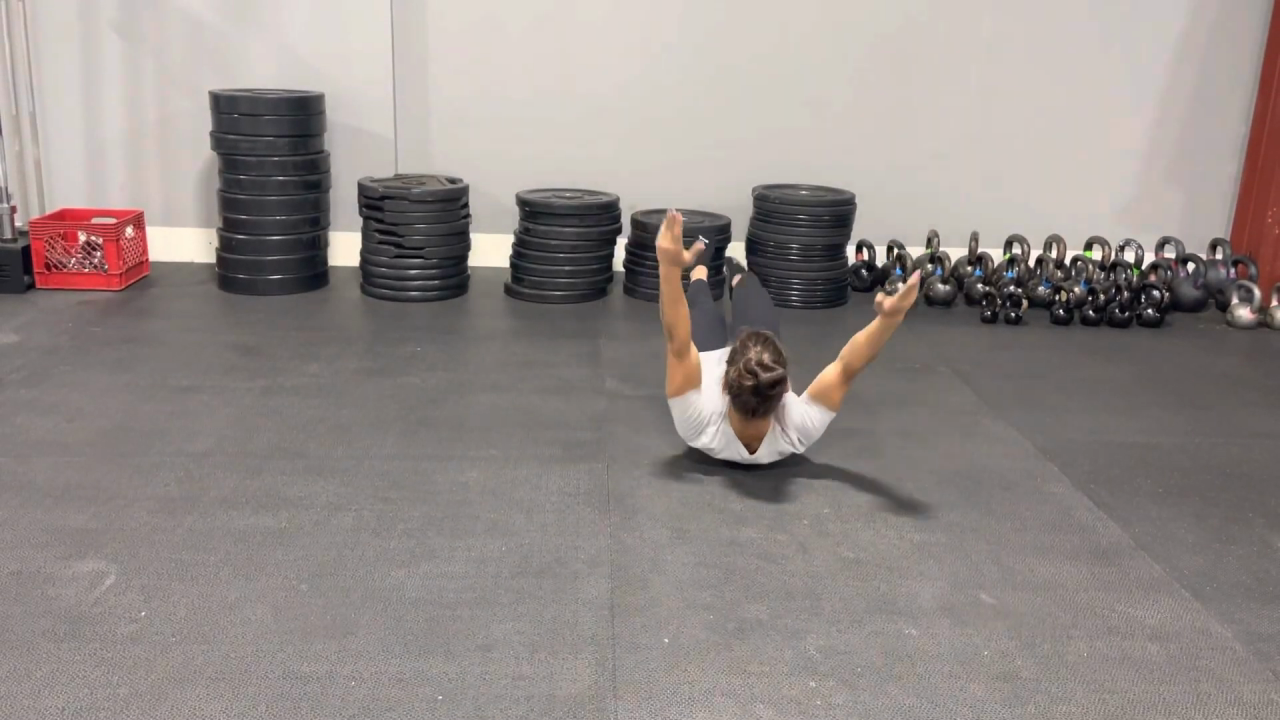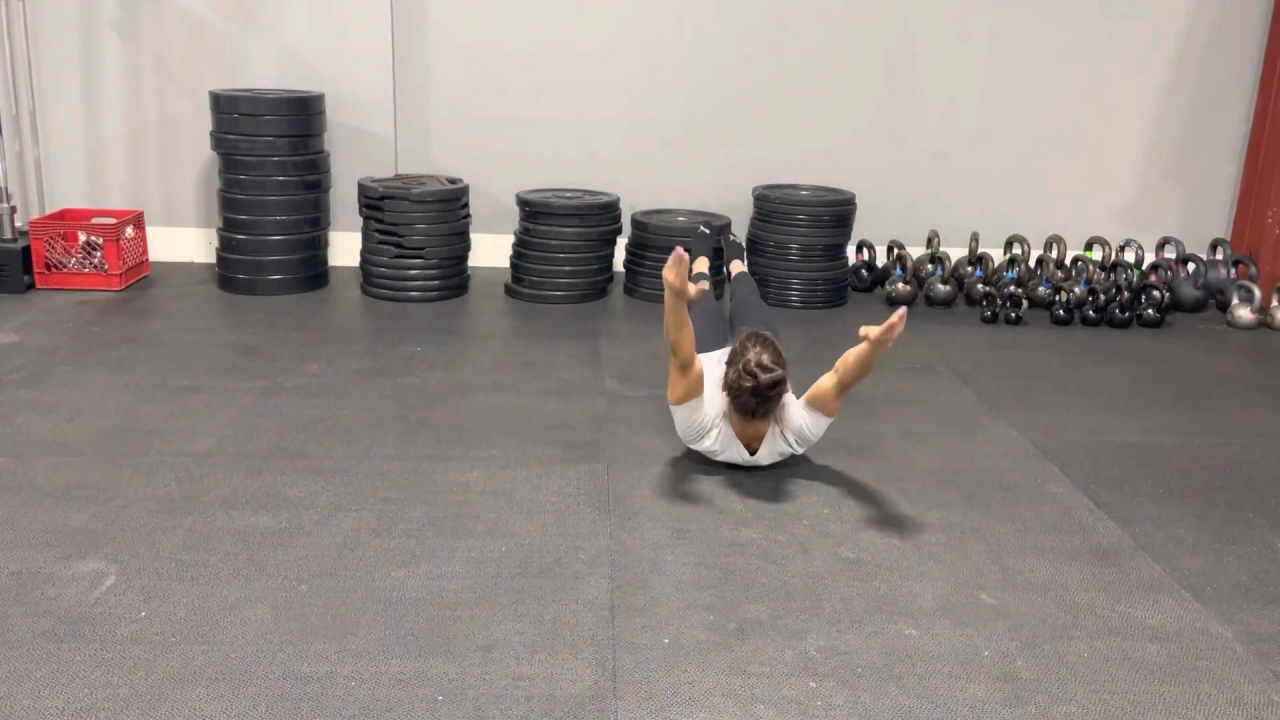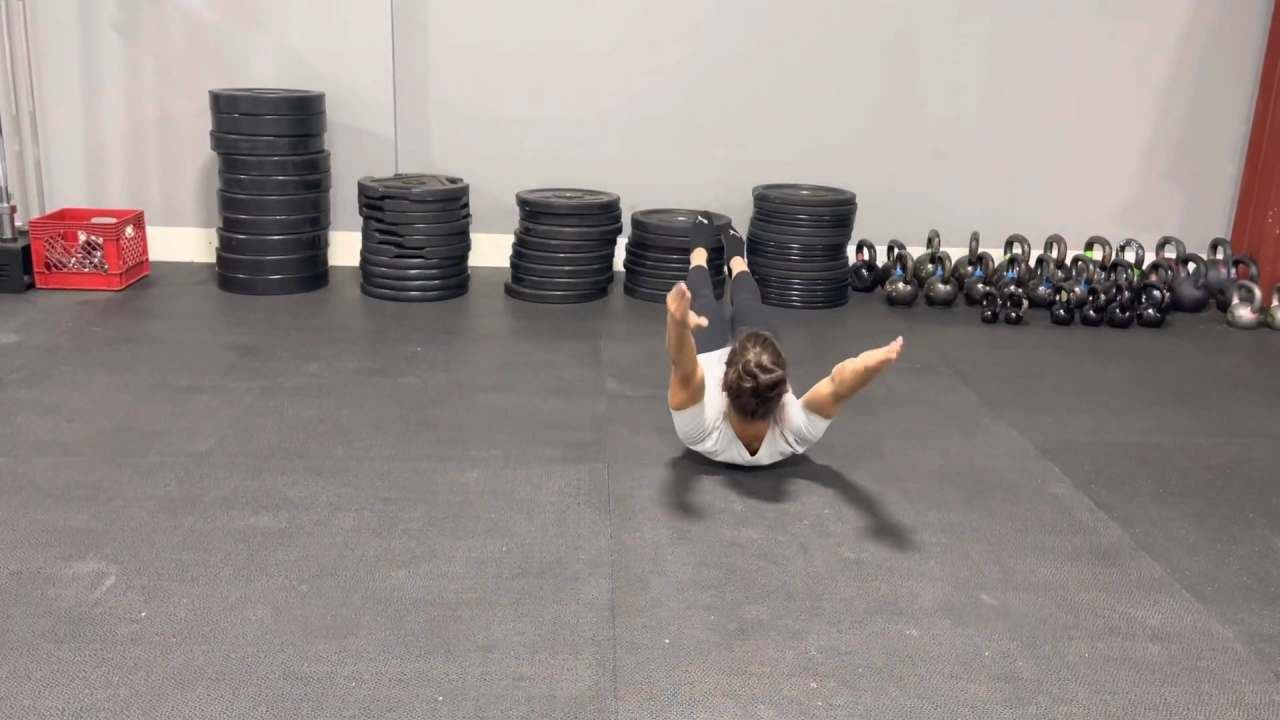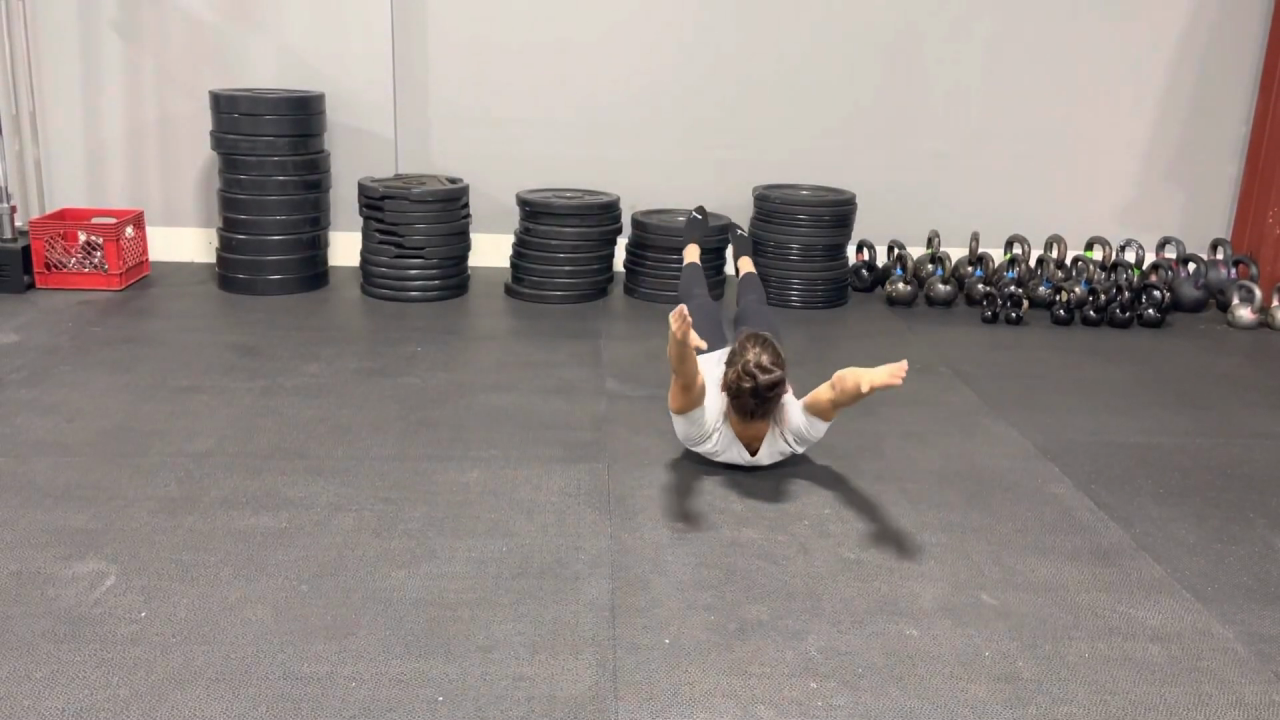
dt=0.1s
person 1, frame 1
left shoulder: (702, 428)
right shoulder: (795, 431)
left elbow: (677, 345)
right elbow: (845, 368)
left wrist: (668, 266)
right wrist: (889, 318)
left knee: (704, 310)
right knee: (752, 298)
left ankle: (698, 275)
right ankle: (737, 281)
person 1, frame 2
left shoulder: (701, 431)
right shoulder: (794, 433)
left elbow: (682, 361)
right elbow: (841, 379)
left wrist: (675, 297)
right wrist: (877, 343)
left knee: (707, 311)
right knee: (748, 303)
left ankle: (702, 261)
right ankle: (735, 264)
person 1, frame 3
left shoulder: (701, 429)
right shoulder: (795, 432)
left elbow: (683, 371)
right elbow: (836, 386)
left wrist: (680, 328)
right wrist: (868, 364)
left knee: (705, 307)
right knee: (748, 305)
left ankle: (701, 252)
right ankle: (736, 259)
person 1, frame 4
left shoulder: (701, 432)
right shoulder: (795, 432)
left elbow: (684, 378)
right elbow: (837, 392)
left wrist: (680, 343)
right wrist: (870, 377)
left knee: (702, 305)
right knee: (753, 307)
left ankle: (693, 248)
right ankle: (743, 258)
